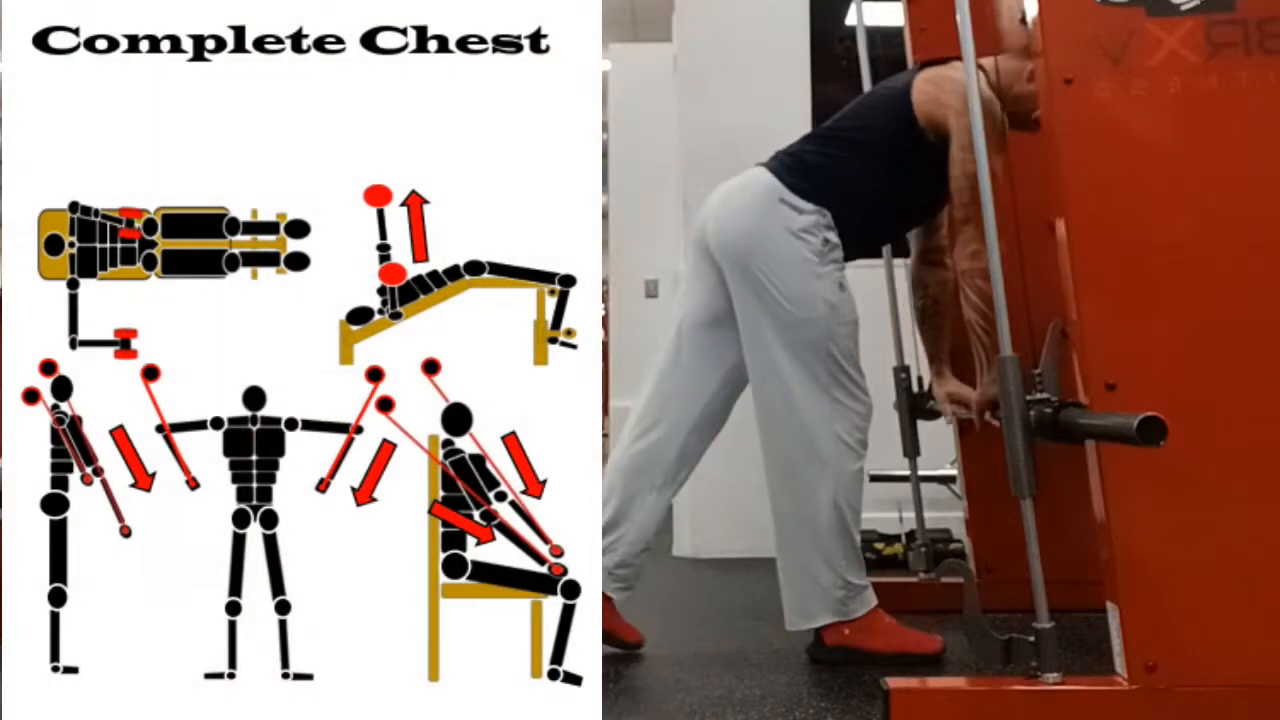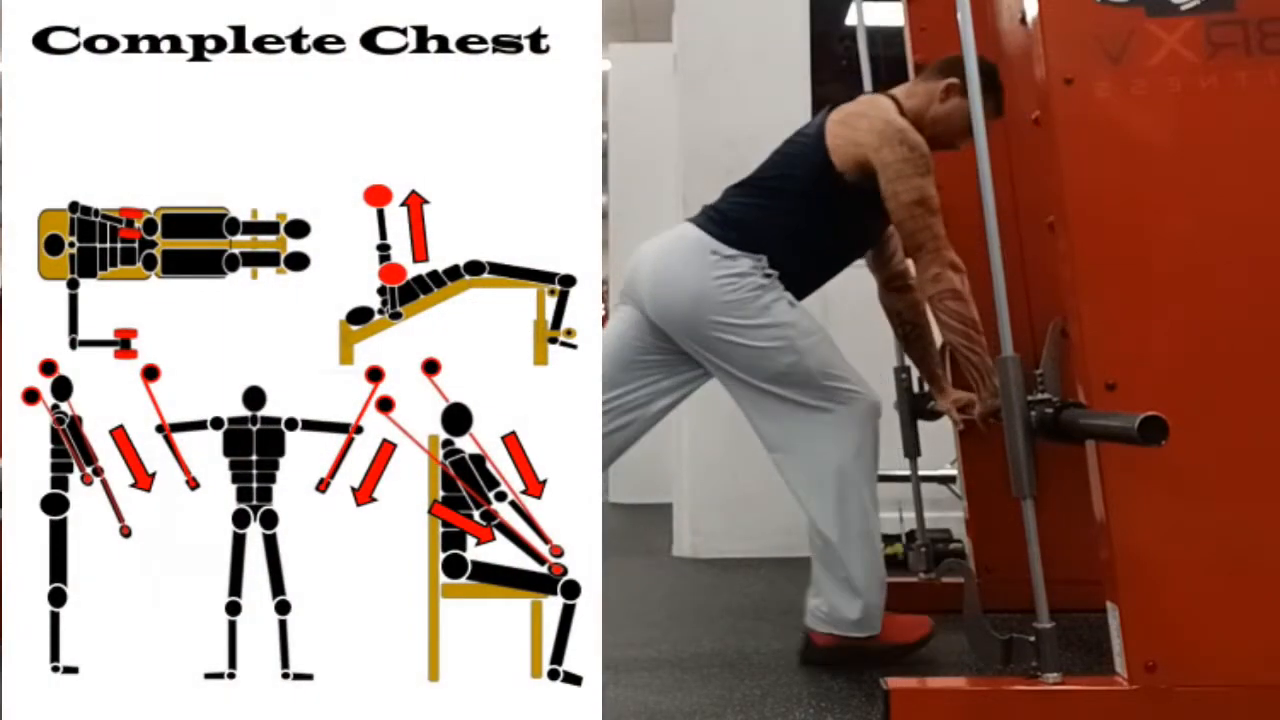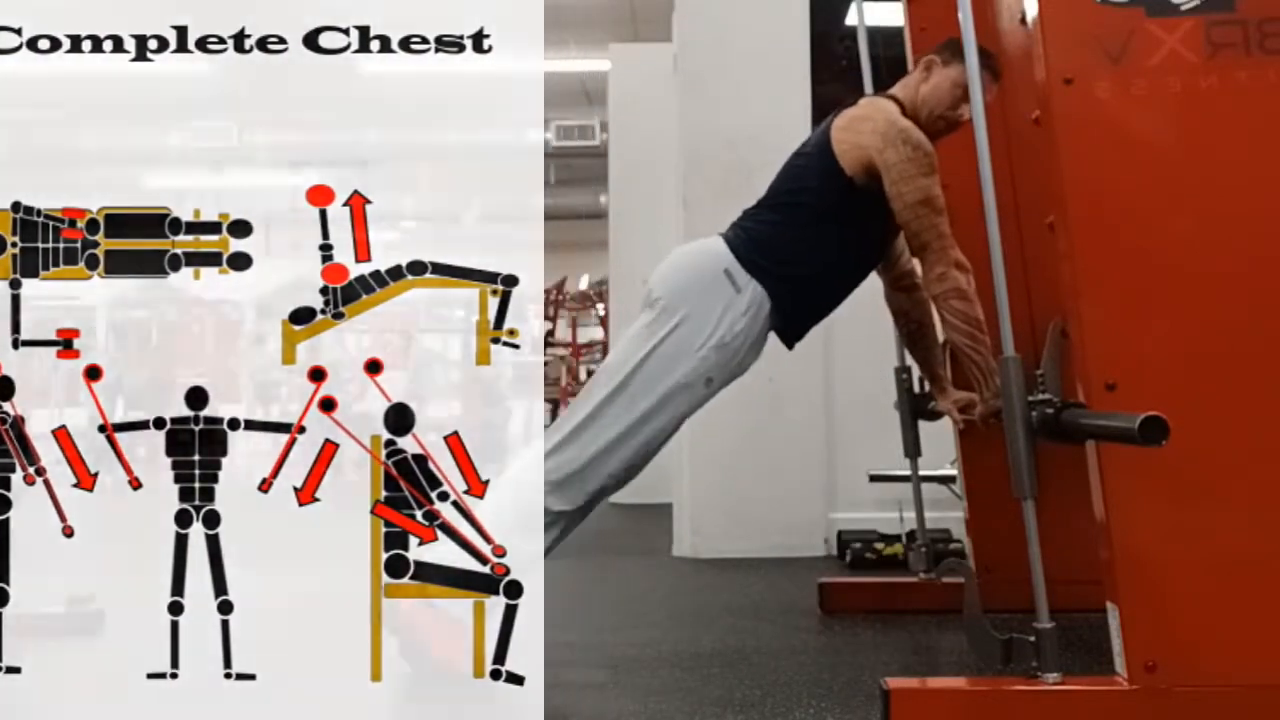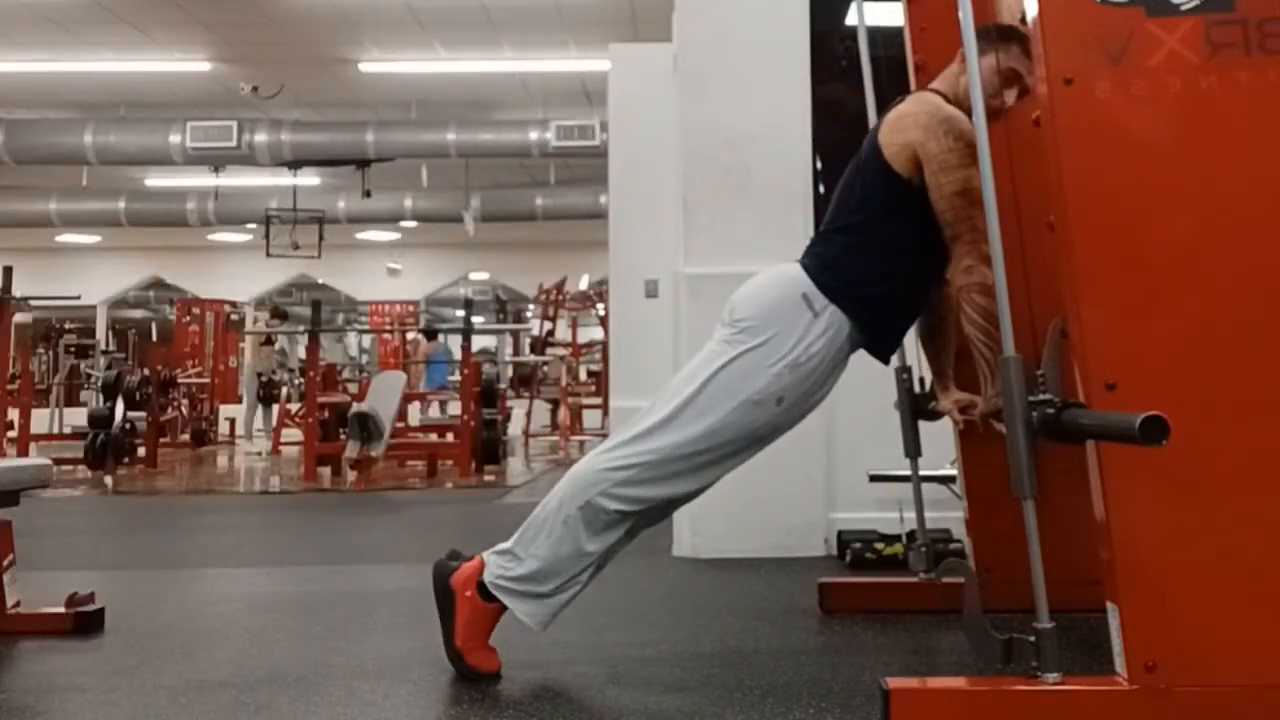
dt=1s
person 1, frame 1
left shoulder: (938, 98)
right shoulder: (973, 101)
left elbow: (933, 257)
right elbow: (972, 252)
left wrist: (940, 373)
right wrist: (991, 377)
left hip: (738, 212)
right hip: (782, 224)
left knee: (678, 411)
right knee: (827, 421)
left ankle: (595, 579)
right ankle: (843, 618)
person 1, frame 2
left shoulder: (866, 132)
right shoulder: (891, 133)
left elbow: (897, 281)
right elbow: (938, 272)
left wrist: (939, 387)
right wrist: (990, 388)
left hip: (674, 266)
right hip: (720, 275)
right knee: (844, 416)
right ankle: (846, 621)
person 1, frame 3
left shoulder: (874, 142)
right shoulder: (896, 134)
left elbow: (904, 283)
right elbow: (944, 271)
left wrist: (942, 389)
right wrist: (994, 392)
left hip: (725, 291)
right hip: (722, 294)
left knee: (586, 461)
right knee: (580, 458)
person 1, frame 4
left shoulder: (924, 135)
right shoulder: (941, 125)
left elbow: (934, 275)
right elbow: (972, 266)
left wrist: (944, 386)
right wrist: (999, 388)
left hip: (810, 323)
right hip: (800, 320)
left knee: (652, 463)
right knee: (647, 461)
left ankle: (502, 578)
right ankle: (485, 582)
